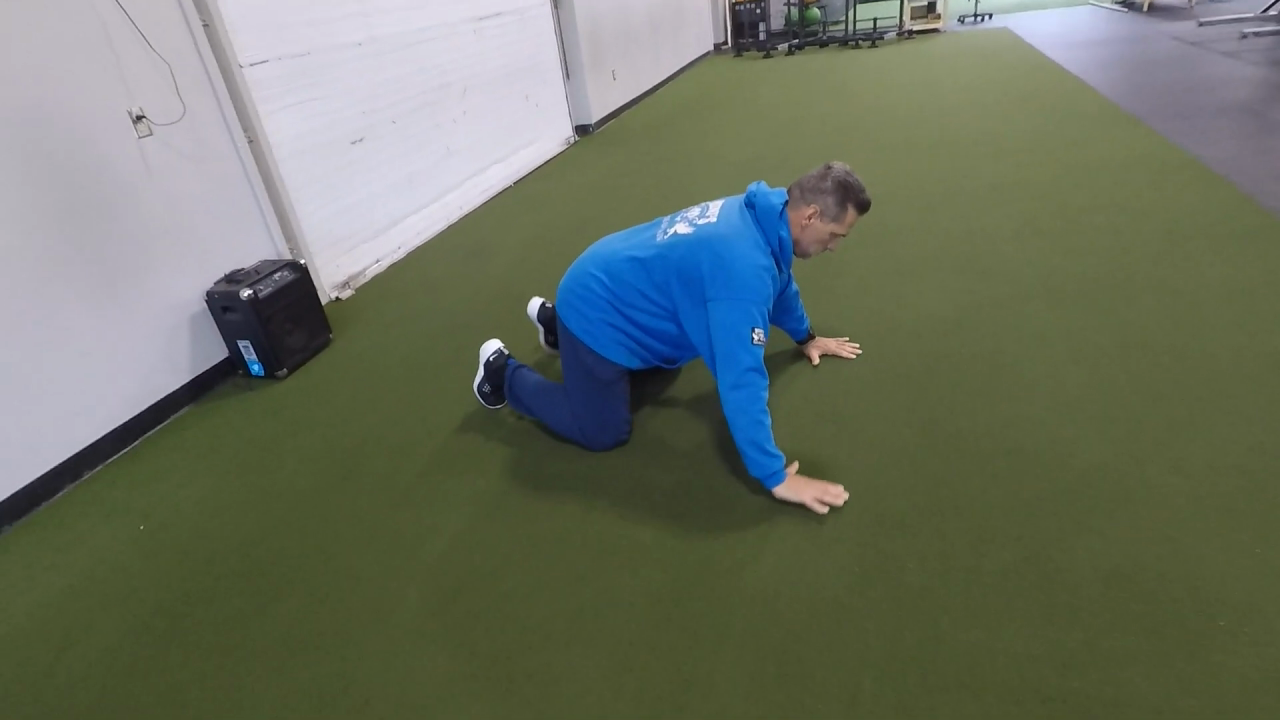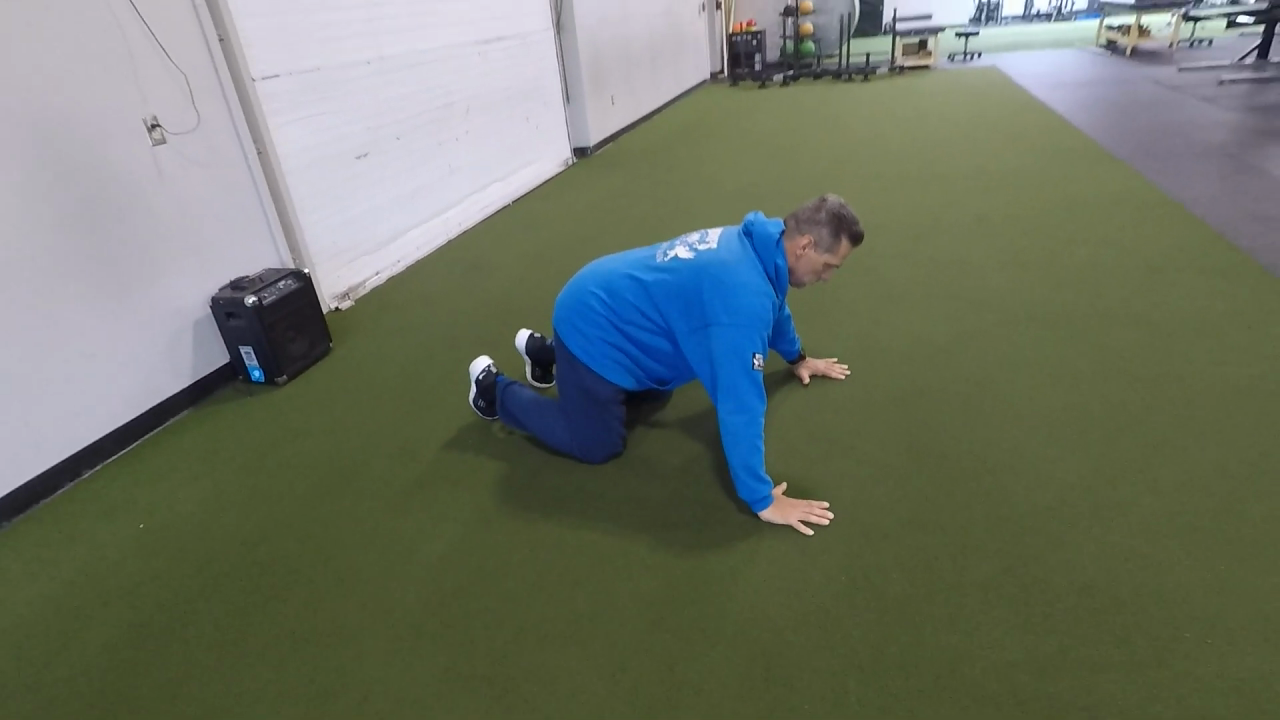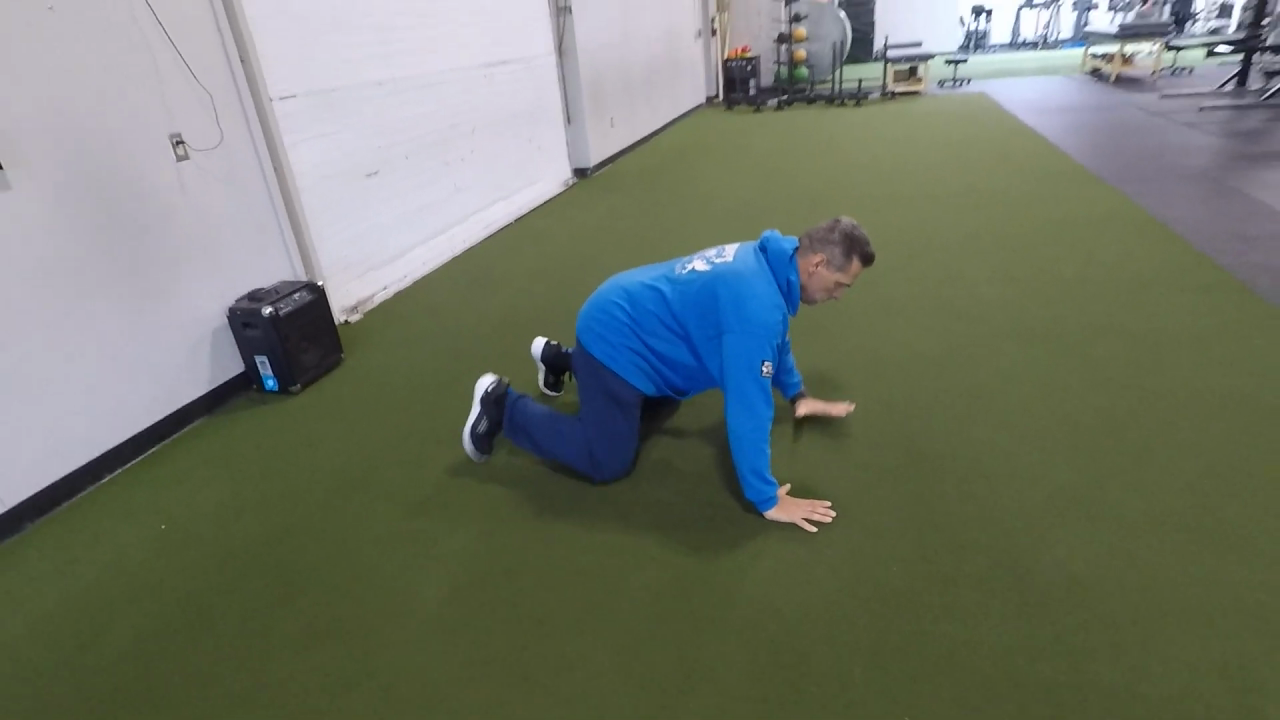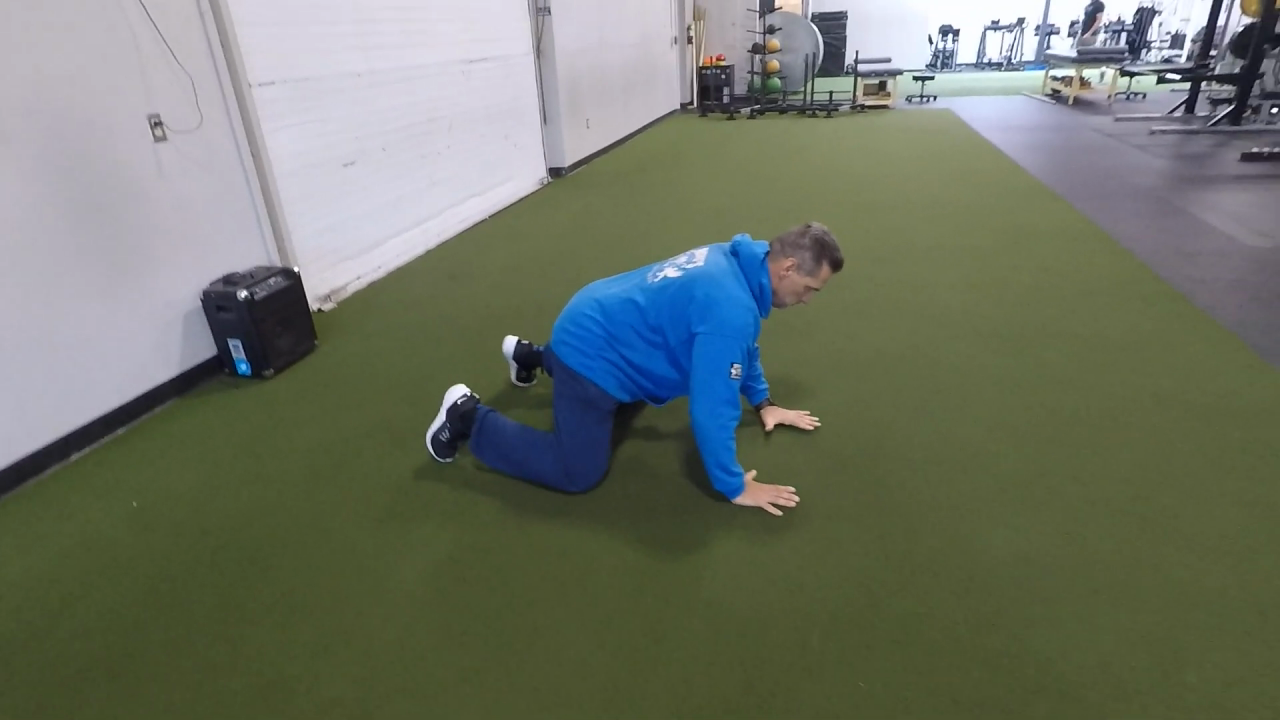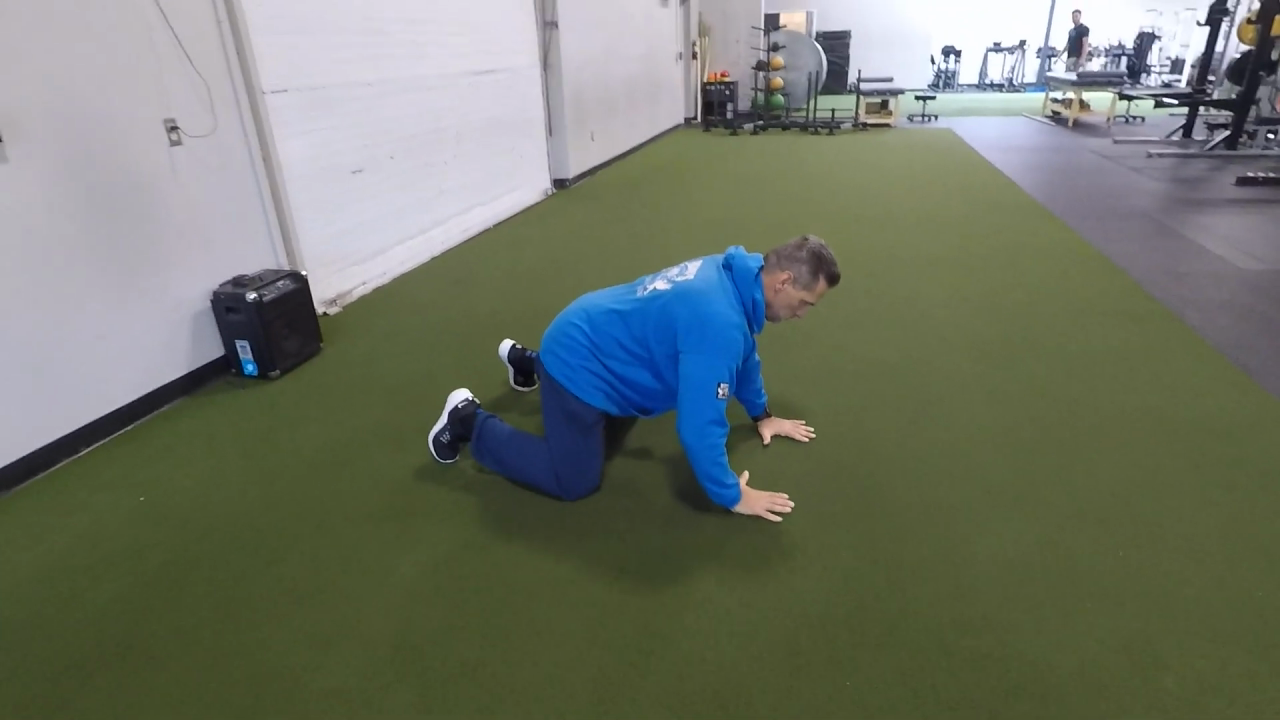
dt=0.3s
person 1, frame 1
left shoulder: (759, 215)
right shoulder: (744, 266)
left elbow: (779, 282)
right elbow: (741, 381)
left wrist: (806, 337)
right wrist: (775, 477)
left hip: (612, 283)
right hip: (596, 312)
left knee: (667, 364)
right knee: (604, 432)
left ankle: (555, 318)
right ankle: (503, 373)
person 1, frame 2
left shoulder: (757, 244)
right shoulder: (745, 294)
left elbow: (774, 307)
right elbow: (741, 405)
left wrist: (797, 358)
right wrist: (761, 500)
left hip: (604, 299)
right hip: (592, 328)
left knee: (655, 392)
right knee: (599, 445)
left ankle: (547, 350)
right ankle: (495, 388)
person 1, frame 3
left shoulder: (770, 260)
right shoulder: (758, 306)
left elbow: (774, 342)
right elbow: (748, 410)
left wrist: (798, 396)
right wrist: (767, 499)
left hip: (623, 315)
right hip: (615, 339)
left knee: (660, 404)
right knee: (608, 462)
left ankle: (561, 359)
right ankle: (502, 405)
person 1, frame 4
left shoulder: (737, 263)
right shoulder: (731, 308)
left elbow: (742, 347)
right elbow: (714, 408)
left wrist: (763, 403)
right wrist: (733, 487)
left hip: (596, 323)
right hip: (590, 351)
left knee: (631, 399)
right knee: (578, 473)
left ankle: (533, 355)
right ankle: (468, 417)
person 1, frame 5
left shoulder: (734, 276)
right shoulder: (718, 323)
left elbow: (744, 354)
right elbow: (701, 427)
left wrist: (761, 414)
right wrist: (733, 496)
left hip: (590, 336)
right hip: (577, 363)
left knee: (618, 416)
right knee: (575, 482)
left ankle: (527, 362)
right ankle: (469, 423)
